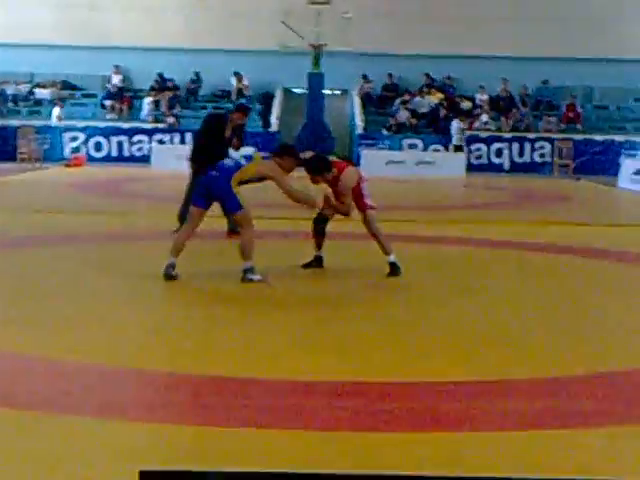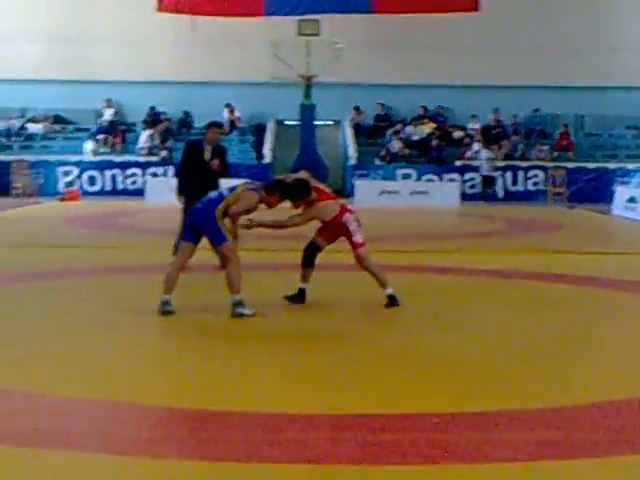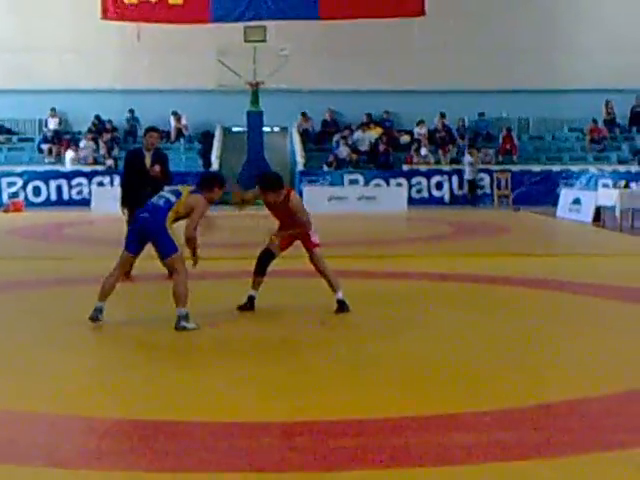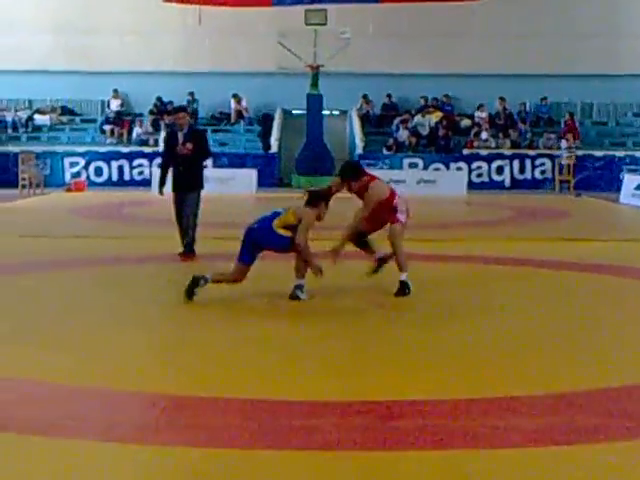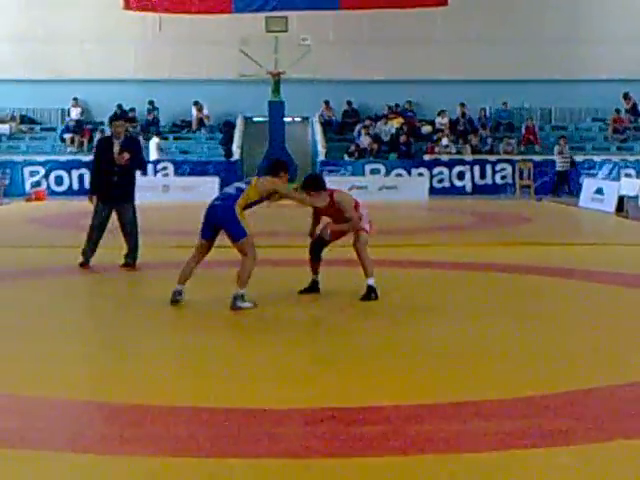
dt=1s
person 1, frame 1
left shoulder: (261, 159)
right shoulder: (272, 168)
right elbow: (292, 193)
right wrist: (318, 204)
left hip: (208, 178)
right hip: (224, 184)
left knee: (190, 225)
right knee: (247, 226)
left ankle: (170, 266)
right ankle: (248, 271)
person 1, frame 2
left shoulder: (254, 188)
right shoulder: (253, 197)
right elbow: (233, 211)
right wrist: (235, 229)
left hip: (196, 211)
right hip: (210, 215)
left knee: (180, 260)
right knee: (232, 259)
left ankle: (165, 303)
right ankle: (237, 305)
person 1, frame 3
left shoulder: (183, 190)
right shoulder: (201, 202)
right elbow: (189, 234)
right wrist: (194, 252)
left hip: (140, 218)
right hip: (157, 224)
left knee: (120, 269)
right knee: (180, 271)
left ankle: (98, 309)
right ankle: (182, 318)
person 1, frame 4
left shoulder: (298, 211)
right shoulder: (309, 215)
right elbow: (299, 241)
right wrist: (313, 263)
left hip: (252, 232)
right hip: (266, 232)
left knee: (236, 276)
right knee: (302, 250)
left ankle: (203, 280)
right ankle: (298, 289)
person 1, frame 5
left shoulder: (257, 182)
right shoulder: (273, 183)
left elbow: (271, 198)
right elbow: (297, 197)
right wrist: (314, 202)
left hip: (213, 208)
right hip: (229, 211)
left knee: (198, 254)
right knee: (249, 254)
left ankle: (177, 292)
right ankle: (238, 298)
person 2, frame 1
left shoulder: (239, 126)
right shoulder: (214, 118)
right elbow: (199, 138)
right wrist: (194, 159)
left hip: (220, 163)
right hip: (203, 162)
right knee: (192, 193)
left ankle: (232, 227)
right ankle: (183, 223)
person 2, frame 2
left shoulder: (221, 150)
right shoulder: (192, 145)
left elbow: (225, 171)
right elbow: (183, 168)
left wrist: (218, 168)
right wrist: (181, 190)
left hip: (211, 194)
right hip: (192, 194)
person 2, frame 3
left shoulder: (162, 157)
right shoulder: (132, 155)
left elbow: (168, 179)
right elbow: (126, 179)
left wrist: (160, 174)
right wrist: (124, 202)
right hip: (136, 202)
person 2, frame 4
left shoulder: (198, 134)
right shoulder: (170, 135)
left elbow: (206, 154)
right elbow: (166, 160)
left wrist: (189, 153)
right wrist: (162, 182)
left hip: (193, 182)
right hip: (178, 182)
left knee: (190, 216)
right knee: (180, 218)
left ankle: (189, 248)
right ankle: (188, 249)
person 2, frame 5
left shoulder: (134, 143)
right shoulder: (102, 143)
left elbow: (141, 165)
right elbow: (96, 167)
left wrist: (127, 162)
right wrist: (93, 190)
left hip: (125, 192)
right hip: (105, 192)
left knee: (130, 227)
right knee: (96, 226)
left ankle: (131, 260)
right ankle: (86, 258)
person 3, frame 1
left shoulder: (343, 181)
right shoulder: (325, 165)
left elbow: (347, 210)
right elbow: (308, 155)
left wrist: (331, 203)
left hip: (358, 190)
right hip: (340, 192)
left knee: (371, 226)
right knee: (319, 221)
left ankle: (393, 263)
right ankle: (318, 258)
person 3, frame 2
left shoulder: (316, 209)
right shoulder: (312, 185)
left elbow: (286, 224)
right elbow: (302, 174)
left wrist: (259, 223)
right wrist: (287, 180)
left hip: (348, 223)
right hip: (333, 223)
left knee: (364, 262)
right knee: (309, 251)
left ankle: (390, 295)
right ankle: (301, 293)
person 3, frame 3
left shoulder: (293, 200)
right shoulder: (263, 191)
left elbow: (307, 226)
right elbow: (244, 199)
left wrist: (283, 235)
right wrist: (240, 199)
left hip: (303, 228)
right hip: (285, 229)
left knee: (319, 263)
right knee: (263, 258)
left ankle: (340, 300)
right ankle: (251, 300)
person 3, frame 4
left shoulder: (372, 190)
right shoulder: (356, 181)
left elbow: (358, 221)
right elbow: (336, 186)
left wrist: (341, 245)
left hip: (396, 208)
right hip: (379, 210)
left knee: (394, 240)
right knee: (355, 235)
left ankle: (404, 282)
right ankle: (380, 258)
person 3, frame 5
left shoulder: (339, 199)
right shoulder: (317, 201)
left elbow: (356, 224)
right elbow: (317, 213)
left wrist: (333, 227)
right wrist: (313, 228)
left hip: (358, 219)
right hip: (340, 220)
left knee: (359, 246)
right knee: (315, 245)
left ankle: (371, 288)
right ankle: (314, 284)
